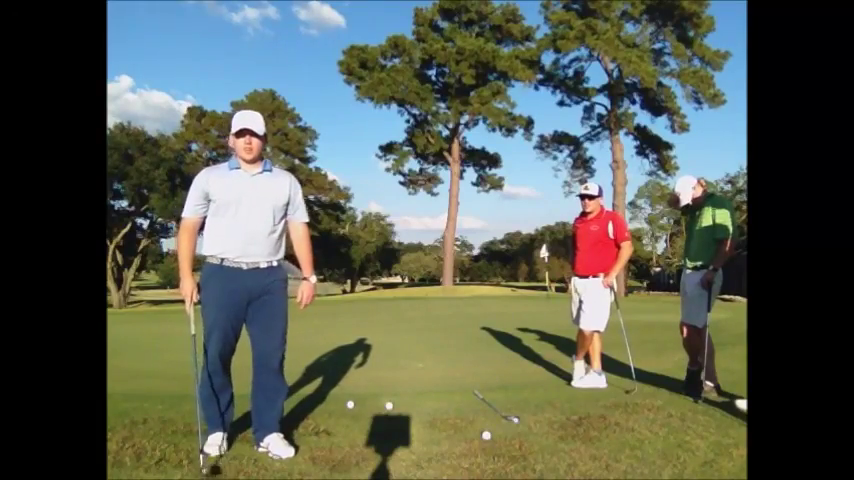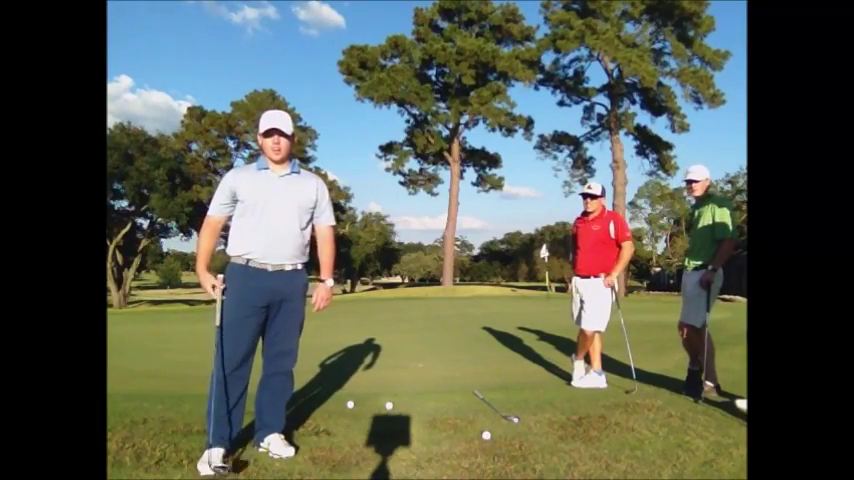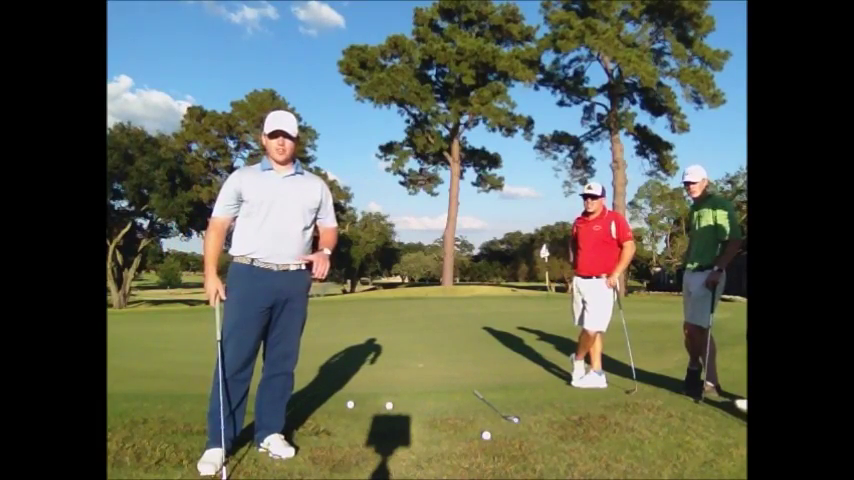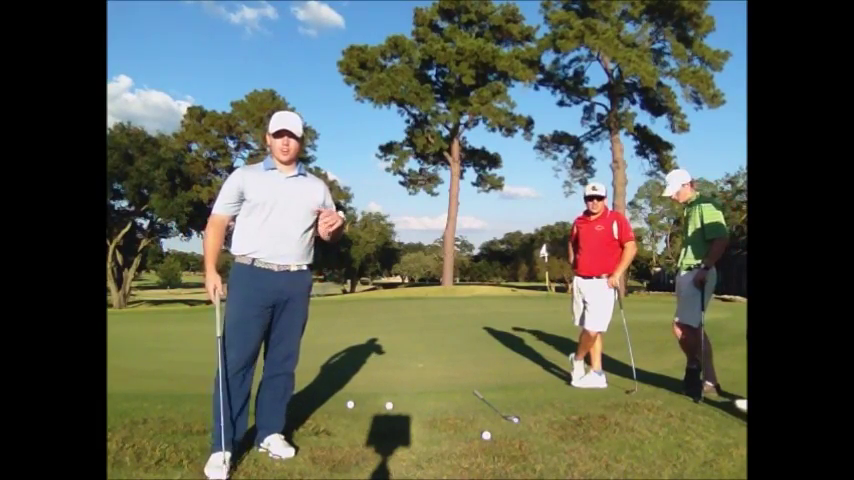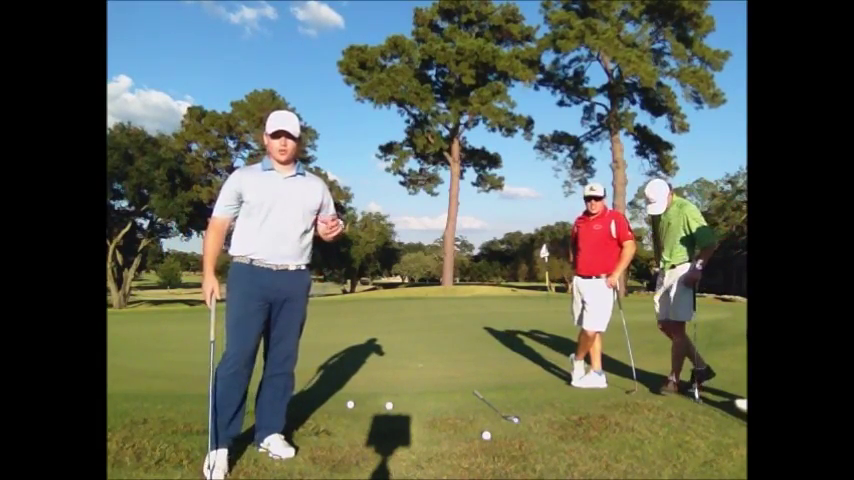
dt=1s
person 1, frame 1
left shoulder: (286, 182)
right shoulder: (209, 177)
left elbow: (299, 230)
right elbow: (188, 227)
left wrist: (308, 276)
right wrist: (186, 275)
left hip: (269, 278)
right hip: (222, 275)
left knee: (270, 356)
right knee: (216, 354)
left ankle: (268, 432)
right ankle: (217, 428)
person 1, frame 2
left shoulder: (313, 184)
right shoulder: (237, 178)
left elbow: (325, 232)
right elbow: (212, 224)
left wrist: (326, 280)
right wrist: (202, 268)
left hip: (291, 281)
right hip: (245, 276)
left knee: (281, 360)
right knee: (231, 360)
left ankle: (270, 433)
right ankle: (218, 442)
person 1, frame 3
left shoulder: (316, 185)
right shoulder: (241, 179)
left elbow: (329, 228)
right elbow: (217, 226)
left wrist: (325, 251)
right wrist: (210, 273)
left hip: (294, 281)
right hip: (249, 275)
left knee: (282, 361)
right knee: (234, 360)
left ankle: (270, 432)
right ankle: (218, 442)
person 1, frame 4
left shoulder: (317, 187)
right shoulder: (244, 176)
left elbow: (327, 234)
right elbow: (217, 223)
left wrist: (336, 224)
right wrist: (211, 270)
left hip: (296, 281)
right hip: (251, 276)
left knee: (283, 361)
right knee: (236, 359)
left ankle: (270, 433)
right ankle: (223, 445)
person 1, frame 5
left shoulder: (316, 186)
right shoulder: (243, 178)
left elbow: (325, 229)
right elbow: (218, 226)
left wrist: (334, 228)
right wrist: (209, 274)
left hip: (294, 281)
right hip: (250, 275)
left knee: (282, 361)
right knee: (238, 356)
left ankle: (269, 432)
right ankle: (219, 444)
person 2, frame 1
left shoulder: (719, 204)
right shoulder: (694, 207)
left elbow: (727, 243)
right elbow: (672, 202)
left wrist: (713, 270)
right wrist: (681, 191)
left hip: (705, 274)
right hip: (688, 273)
left knee: (690, 327)
right knee: (695, 328)
left ankle: (701, 374)
right ankle: (703, 376)
person 2, frame 2
left shoulder: (719, 204)
right shoulder: (696, 208)
left elbow: (729, 242)
left wrist: (711, 270)
right wrist: (688, 259)
left hip: (705, 274)
right hip: (690, 272)
left knee: (687, 327)
right knee: (697, 328)
left ankle: (696, 368)
right ankle: (709, 380)
person 2, frame 3
left shoulder: (720, 205)
right shoulder: (693, 209)
left elbow: (734, 242)
left wrist: (717, 270)
right wrist: (686, 262)
left hip: (708, 275)
right hip: (691, 273)
left knee: (694, 327)
right knee: (696, 328)
left ankle: (699, 372)
right ankle: (706, 377)
person 2, frame 4
left shoulder: (705, 205)
right shoulder: (688, 208)
left elbow: (721, 239)
left wrist: (705, 268)
right wrist: (681, 266)
left hip: (698, 273)
right hip: (685, 273)
left knee: (683, 327)
right knee: (691, 328)
left ankle: (701, 374)
right ankle: (709, 381)
person 2, frame 5
left shoulder: (687, 210)
right shoulder: (656, 211)
left elbow: (709, 243)
left wrist: (698, 267)
left hip: (683, 271)
right hip: (664, 271)
left knee: (676, 326)
right knee: (664, 324)
left ankle: (674, 379)
right ankle: (699, 365)
person 3, frame 1
left shoulder: (612, 219)
right shoulder: (578, 222)
left elbow: (627, 247)
left wrist: (612, 274)
right wrist: (573, 274)
left hip: (598, 282)
right hip: (579, 281)
left knee: (588, 327)
right knee: (590, 329)
left ankle: (578, 361)
right ankle: (596, 373)
person 3, frame 2
left shoulder: (613, 219)
right shoulder: (579, 222)
left elbow: (628, 247)
left wrist: (614, 274)
right wrist: (574, 271)
left hip: (600, 283)
right hip: (579, 281)
left knee: (590, 328)
right knee: (590, 329)
left ankle: (578, 360)
right ankle: (596, 373)
person 3, frame 3
left shoulder: (614, 219)
right shoulder: (579, 222)
left elbow: (629, 247)
left wrist: (615, 274)
right wrist: (574, 267)
left hip: (602, 283)
right hip: (580, 282)
left knee: (592, 328)
right knee: (590, 328)
left ankle: (578, 359)
right ankle: (596, 374)
person 3, frame 4
left shoulder: (616, 219)
right shoulder: (579, 222)
left elbow: (631, 247)
right elbow: (572, 244)
left wrist: (617, 274)
right wrist: (573, 266)
left hip: (603, 283)
right hip: (581, 282)
left knee: (593, 329)
right knee: (589, 329)
left ankle: (577, 359)
right ankle: (596, 374)
person 3, frame 5
left shoulder: (615, 218)
right shoulder: (579, 221)
left elbow: (630, 246)
left wrist: (616, 274)
right wrist: (574, 266)
left hip: (602, 283)
right hip: (580, 281)
left knee: (591, 329)
right knee: (590, 329)
left ankle: (577, 359)
right ankle: (596, 374)
